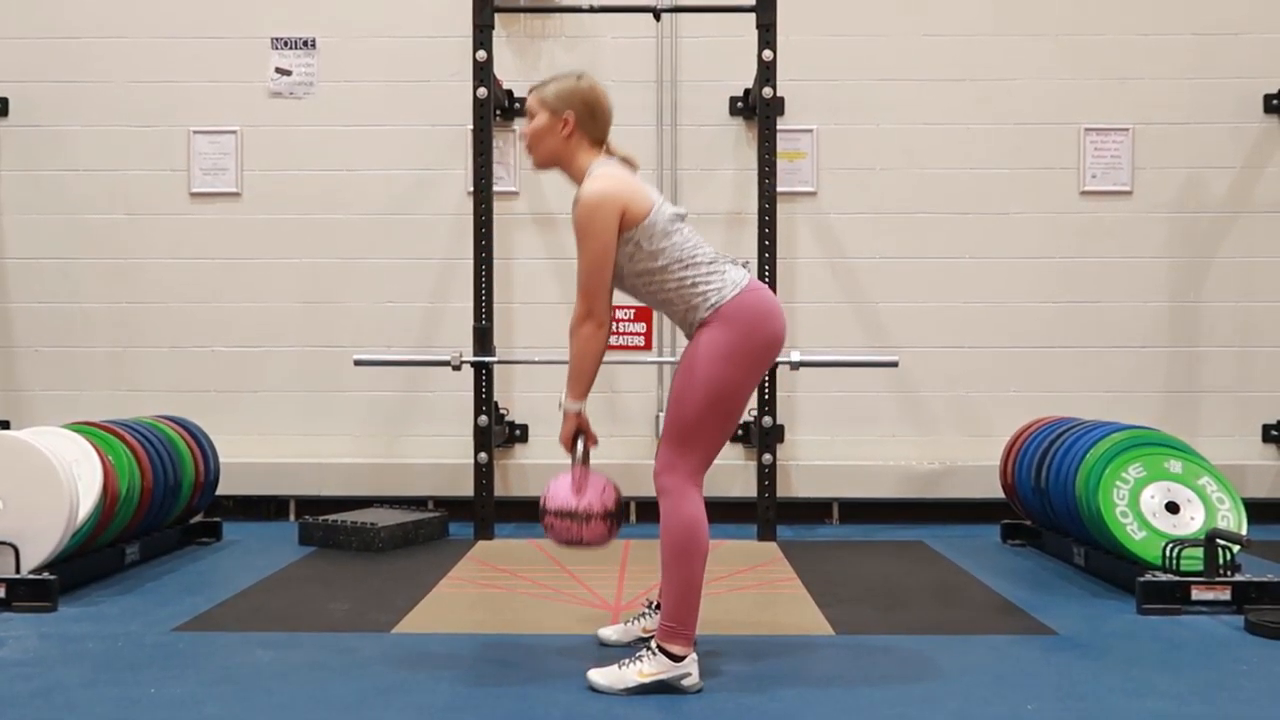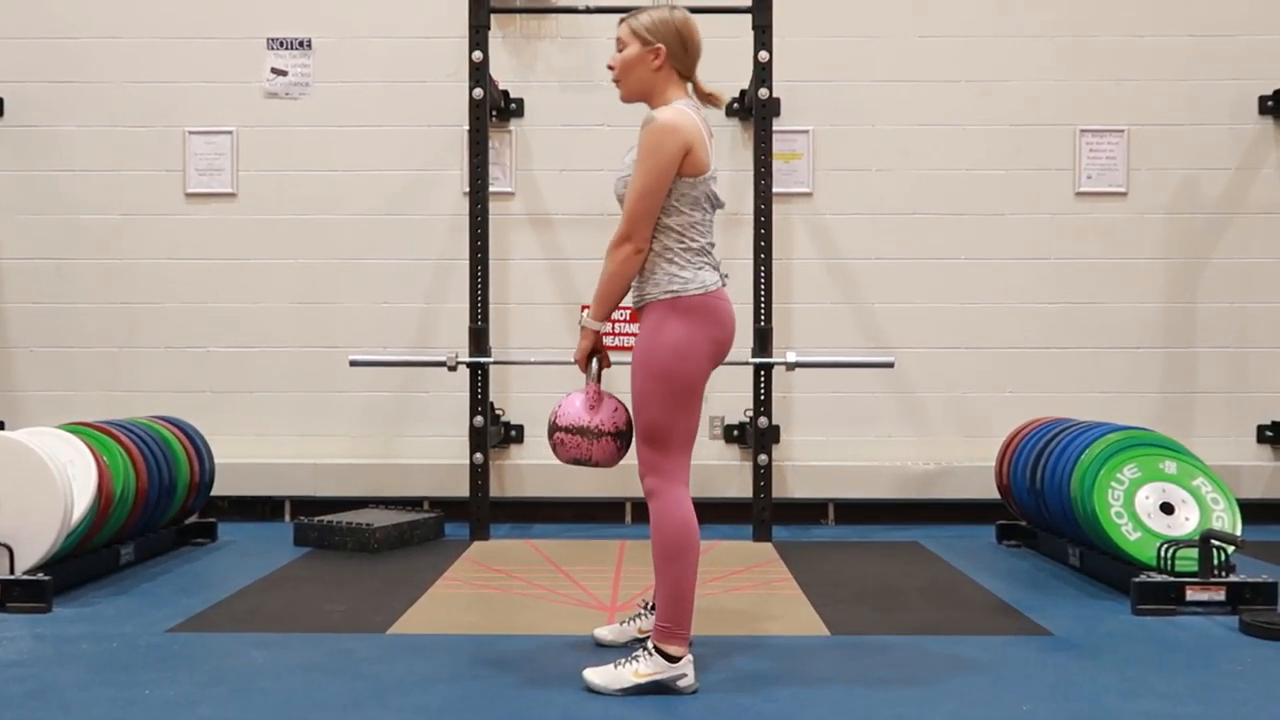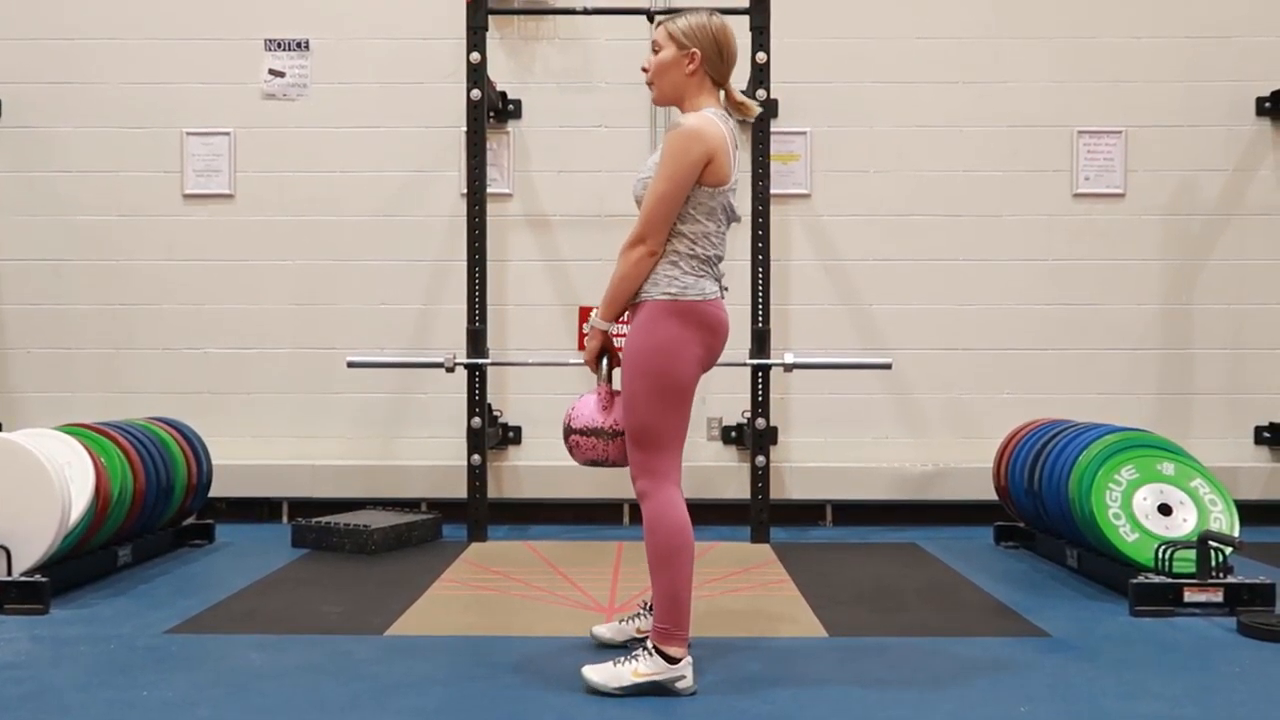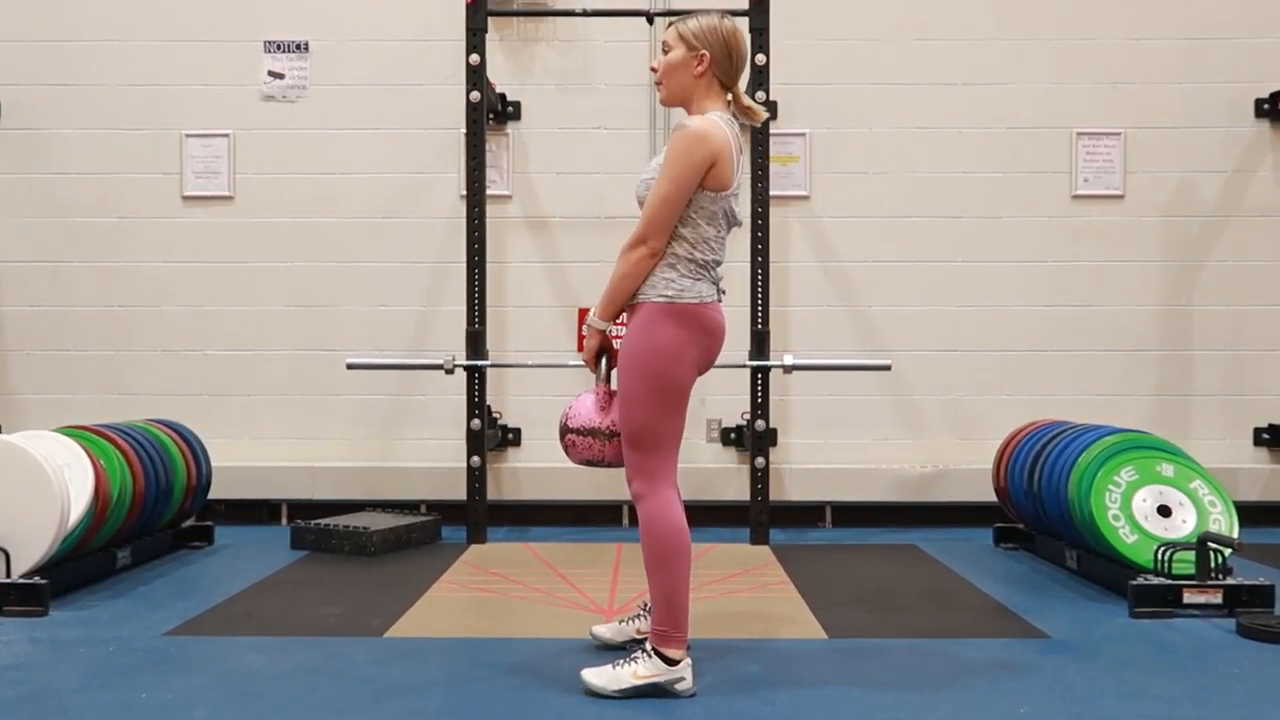
dt=0.3s
person 1, frame 1
left shoulder: (598, 193)
right shoulder: (607, 181)
left elbow: (591, 319)
right elbow: (597, 313)
left wrist: (573, 409)
right wrist: (580, 403)
left hip: (736, 321)
right hip: (737, 314)
left knee: (676, 478)
right knee: (677, 475)
left ankle: (674, 655)
right ankle: (668, 610)
person 1, frame 2
left shoulder: (668, 122)
right shoulder: (680, 121)
left elbow: (630, 242)
right elbow: (642, 239)
left wrist: (592, 323)
right wrist: (601, 320)
left hip: (680, 315)
right hip: (690, 310)
left knee: (663, 479)
right knee: (664, 473)
left ankle: (670, 654)
right ankle: (663, 611)
person 1, frame 3
left shoulder: (693, 129)
right shoulder: (712, 129)
left elbow: (646, 242)
left wrist: (601, 322)
right wrist: (619, 319)
left hip: (672, 317)
right hip: (687, 313)
left knee: (655, 482)
right knee: (657, 477)
left ankle: (670, 656)
right ankle: (663, 613)
person 1, frame 4
left shoulder: (698, 132)
right shoulder: (716, 132)
left elbow: (646, 244)
left wrist: (598, 321)
right wrist: (618, 319)
left hip: (667, 319)
right hip: (683, 316)
left knee: (650, 482)
right knee: (652, 477)
left ankle: (669, 657)
right ankle: (661, 613)
